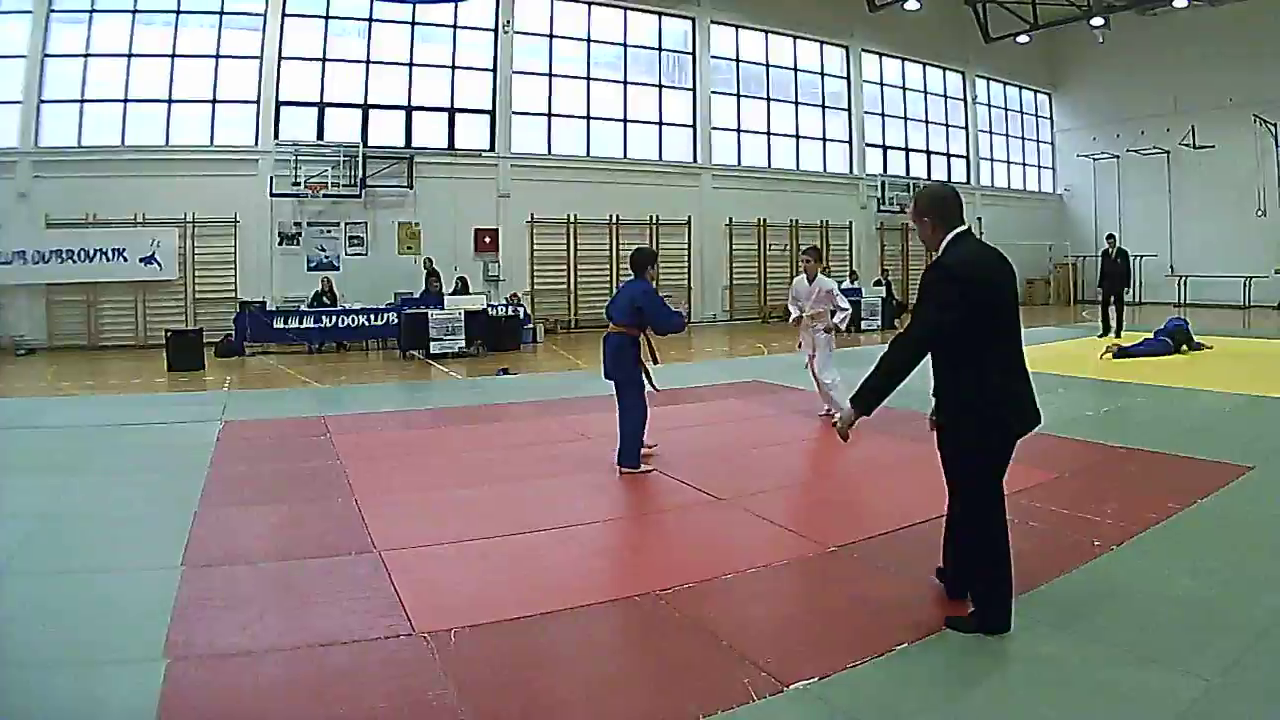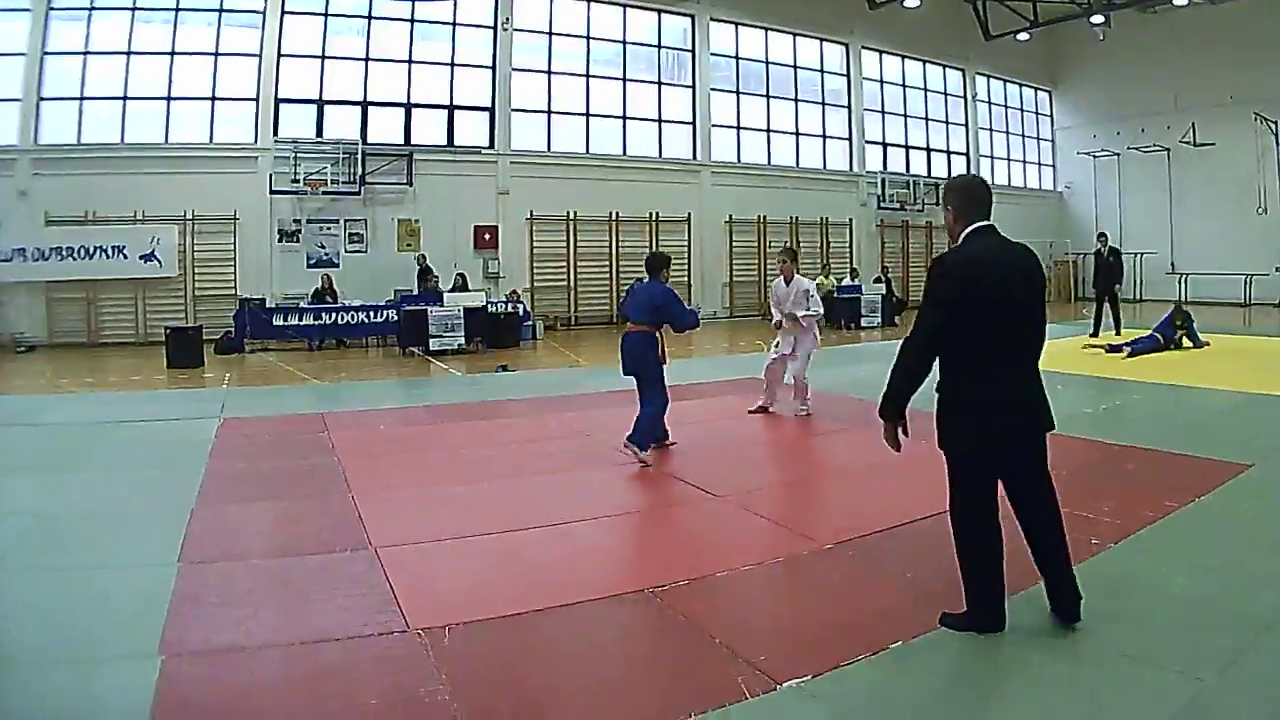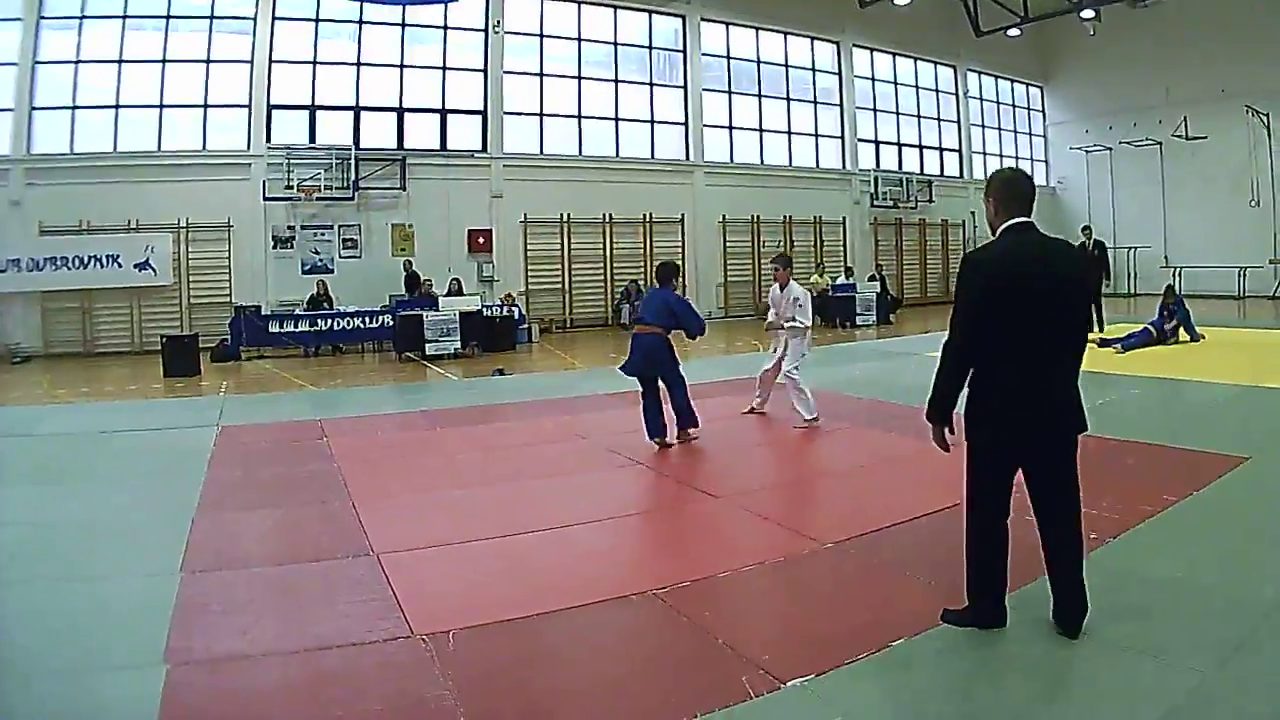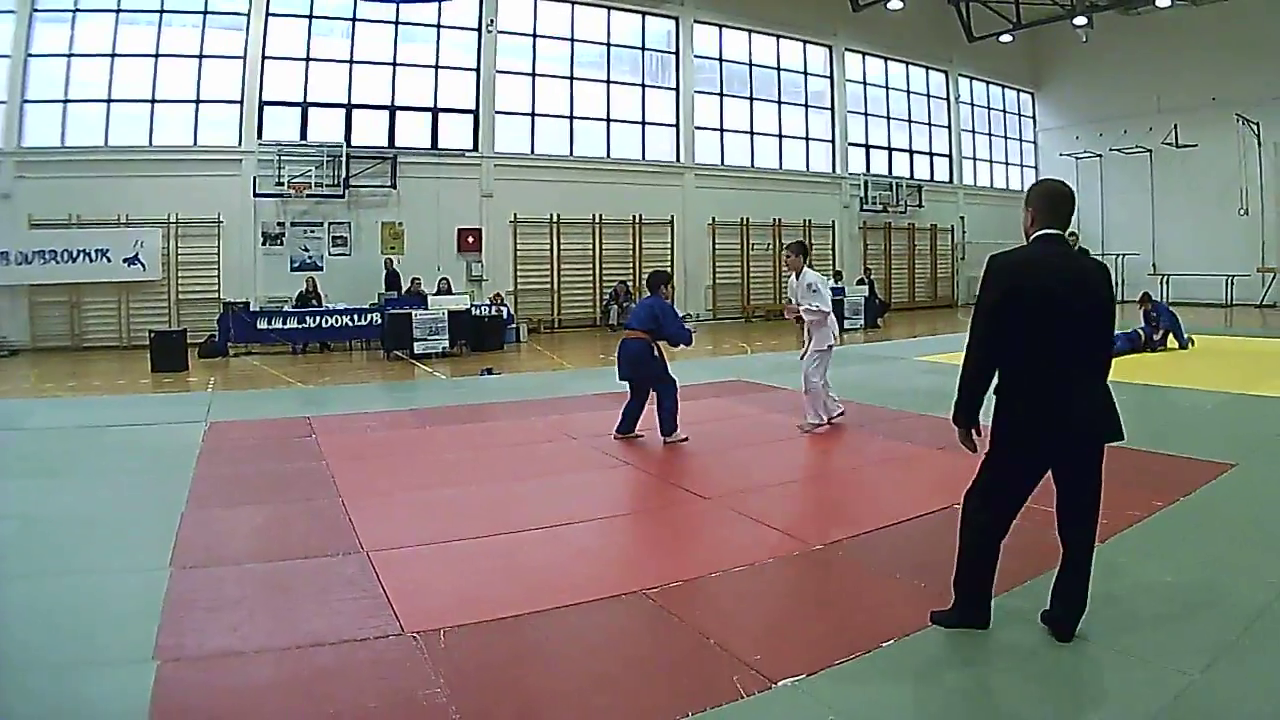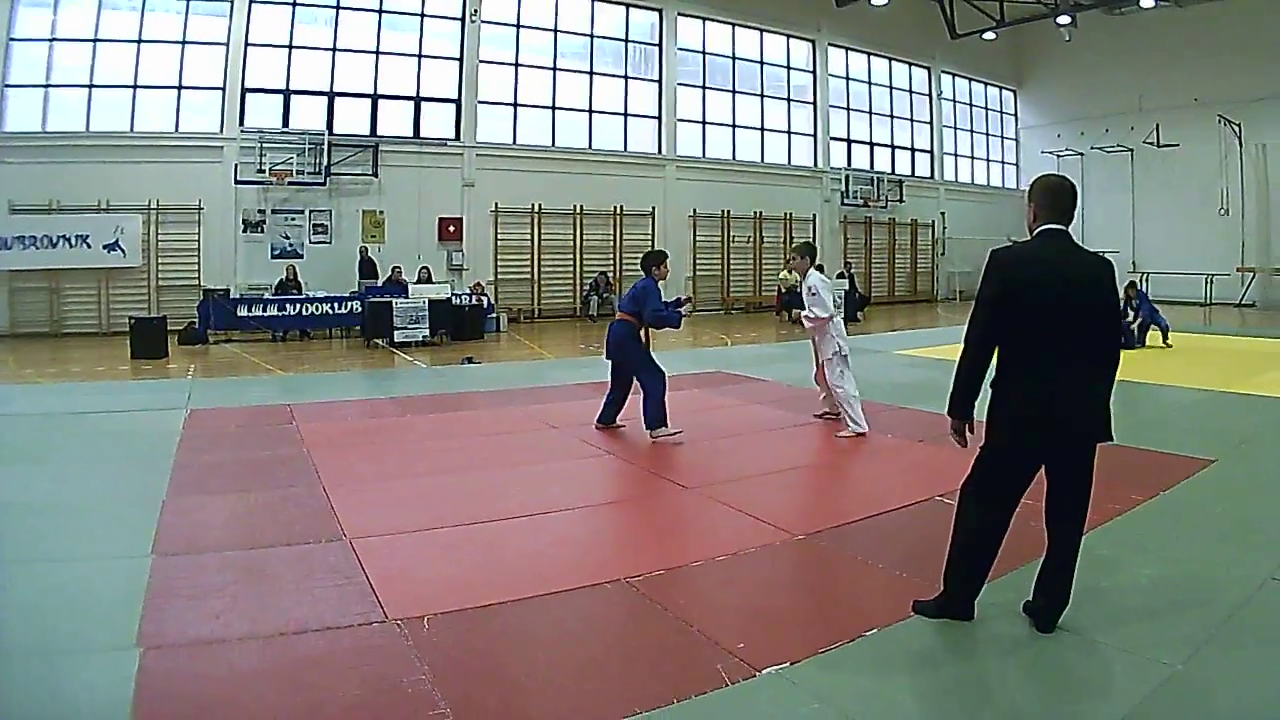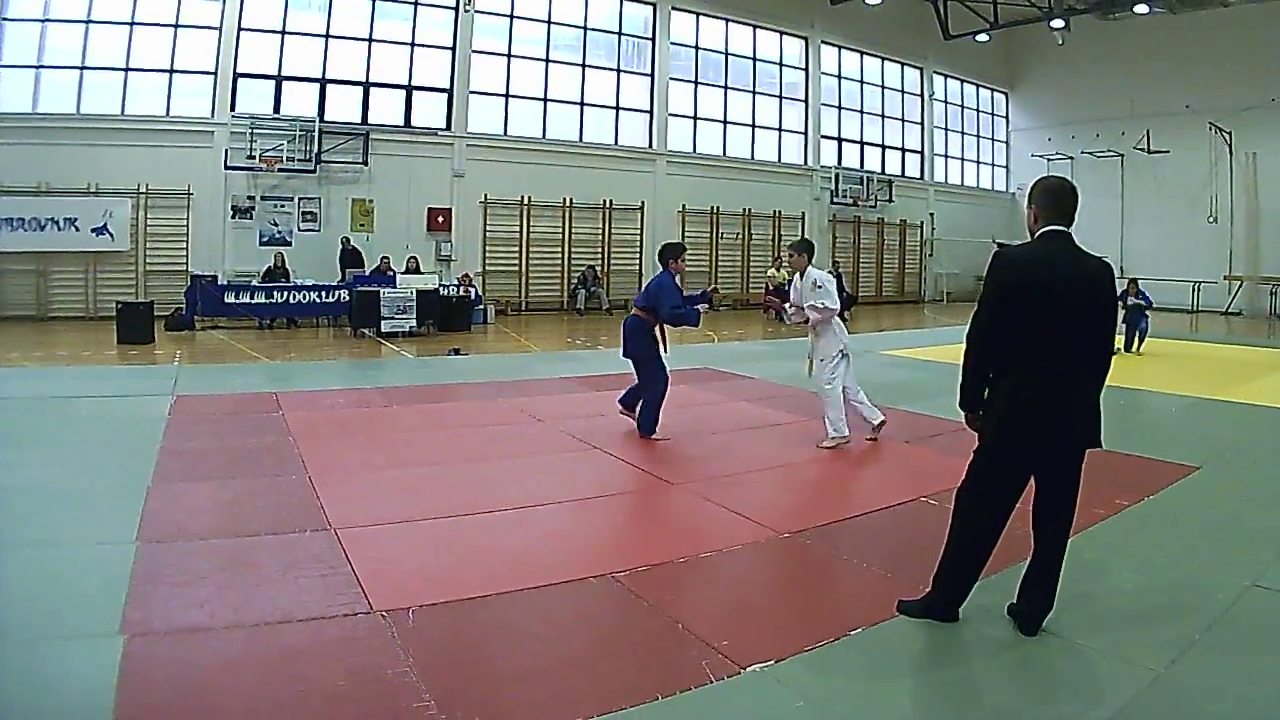
dt=0.3s
person 1, frame 1
left shoulder: (948, 268)
right shoulder: (990, 258)
left elbow: (912, 343)
left wrist: (859, 404)
right wrist: (948, 395)
left hip: (976, 411)
right hip: (1000, 401)
left knee: (978, 506)
right knee: (971, 493)
left ankle: (991, 611)
right ankle: (958, 575)
person 1, frame 2
left shoulder: (951, 266)
right shoulder: (1026, 258)
left elbow: (923, 344)
right elbow: (1035, 331)
left wrist: (894, 407)
left hip: (971, 412)
right hip: (1024, 406)
left knee: (973, 512)
right knee: (1036, 500)
left ankle: (985, 610)
right ankle: (1065, 597)
person 1, frame 3
left shoulder: (983, 262)
right shoulder: (1068, 256)
left elbow: (961, 344)
right elbow: (1079, 330)
left wrist: (940, 409)
left hip: (999, 410)
right hip: (1057, 406)
left knee: (986, 510)
right knee: (1060, 507)
left ankle: (986, 607)
right ankle: (1069, 609)
person 1, frame 4
left shoulder: (1007, 267)
right shoulder: (1095, 272)
left elbow: (983, 348)
right elbow: (1103, 347)
left wrist: (966, 412)
left hip: (1025, 416)
right hip: (1086, 415)
left knee: (985, 508)
right knee: (1078, 518)
left ankle: (971, 606)
right ankle: (1065, 615)
person 1, frame 5
left shoulder: (1008, 262)
right shoulder: (1099, 268)
left elbow: (980, 341)
right elbow: (1110, 347)
left wrist: (961, 405)
left hip: (1021, 411)
right hip: (1081, 413)
left knee: (983, 502)
right knee: (1067, 513)
left ankle: (957, 597)
right ankle: (1048, 606)
person 1, frame 6
left shoulder: (1011, 262)
right shoulder: (1099, 272)
left elbow: (982, 339)
right elbow: (1103, 351)
left wrist: (972, 400)
left hip: (1015, 412)
right hip: (1073, 415)
left knee: (979, 505)
right knee: (1054, 516)
left ankle: (944, 598)
right ankle: (1032, 609)
person 2, frame 1
left shoulder: (626, 288)
right shoulder: (646, 292)
left elbow: (611, 311)
right elbow: (664, 324)
right wrist: (680, 317)
left hip: (615, 344)
right hip: (625, 347)
left knee: (629, 399)
right knee: (634, 404)
left ankle: (634, 443)
right ankle: (629, 462)
person 2, frame 2
left shoulder: (637, 288)
right shoulder: (664, 293)
left elbow: (624, 311)
right elbow: (683, 321)
right wrist: (693, 313)
left hip: (629, 341)
right hip: (645, 343)
left knee: (649, 392)
right knee: (656, 396)
left ankle: (658, 436)
right ankle: (636, 441)
person 2, frame 3
left shoulder: (649, 297)
right shoulder: (676, 300)
right elbow: (696, 327)
right wrist: (697, 326)
left hip: (639, 344)
right hip: (657, 345)
left knee: (650, 390)
right knee: (677, 386)
left ankle: (658, 434)
right ankle: (684, 429)
person 2, frame 4
left shoulder: (645, 303)
right shoulder: (664, 306)
right elbow: (673, 336)
left wrist: (678, 322)
right wrist: (687, 332)
left hip: (627, 349)
right hip: (641, 350)
left knee: (640, 390)
right knee: (666, 387)
left ankle: (624, 429)
right ankle: (669, 433)
person 2, frame 5
left shoulder: (643, 285)
right shoulder: (650, 288)
left elbow: (652, 309)
right elbow: (654, 317)
left wrist: (678, 303)
right wrist: (679, 313)
left hip: (619, 333)
right hip: (627, 335)
left knee: (621, 380)
right knee: (653, 378)
left ankle: (605, 420)
right ankle: (656, 427)
person 2, frame 6
left shoulder: (666, 281)
right shoulder: (665, 283)
left elbow: (680, 303)
right elbow: (671, 314)
left wrist: (705, 295)
right wrist: (697, 311)
left hip: (640, 329)
right hip: (638, 330)
left knee: (650, 375)
right knee: (657, 378)
left ankle: (628, 404)
right ankle: (647, 429)
person 3, frame 1
left shoulder: (827, 285)
right shoulder: (797, 282)
left elbow: (846, 308)
right elbow: (793, 303)
left wrist: (834, 324)
right wrist: (796, 316)
left hip: (822, 331)
right hip: (806, 331)
left knee: (825, 372)
right knee: (815, 372)
left ankle: (839, 410)
right ankle: (830, 406)
person 3, frame 2
left shoulder: (806, 285)
right shoulder: (777, 285)
left elbow: (817, 310)
left wrist: (798, 317)
right wrist: (777, 319)
left hip: (805, 331)
right hip: (786, 331)
left knee: (798, 371)
right knee: (773, 365)
left ankle: (803, 405)
right ankle: (766, 402)
person 3, frame 3
left shoulder: (798, 293)
right shoulder: (775, 290)
left elbow: (805, 323)
left wrist: (781, 325)
right wrist: (771, 322)
left hip: (797, 337)
right hip: (781, 336)
left knee: (789, 373)
right knee: (768, 371)
left ankle: (810, 415)
right ankle: (759, 404)
person 3, frame 4
left shoulder: (812, 279)
right shoulder: (793, 279)
left elbow: (824, 308)
left wrist: (800, 310)
right wrist: (791, 308)
left hip: (823, 329)
right hip: (813, 329)
left knee: (810, 373)
right knee: (816, 374)
left ankle: (814, 419)
right ankle: (832, 409)
person 3, frame 5
left shoulder: (816, 282)
right shoulder: (809, 280)
left elbow: (824, 313)
left wrist: (804, 317)
right wrist: (807, 317)
left hip: (830, 334)
right hip: (823, 334)
left knee: (838, 381)
right knee: (822, 376)
left ankle: (857, 425)
right ankle: (834, 409)
person 3, frame 6
left shoulder: (819, 278)
right shoulder: (798, 281)
left elbow: (831, 308)
right elbow: (796, 313)
left wrist: (804, 309)
right wrist: (781, 307)
left hip: (831, 334)
right hip: (820, 336)
left knee: (828, 383)
right knee: (841, 384)
left ankle: (838, 433)
right ankle: (874, 418)
